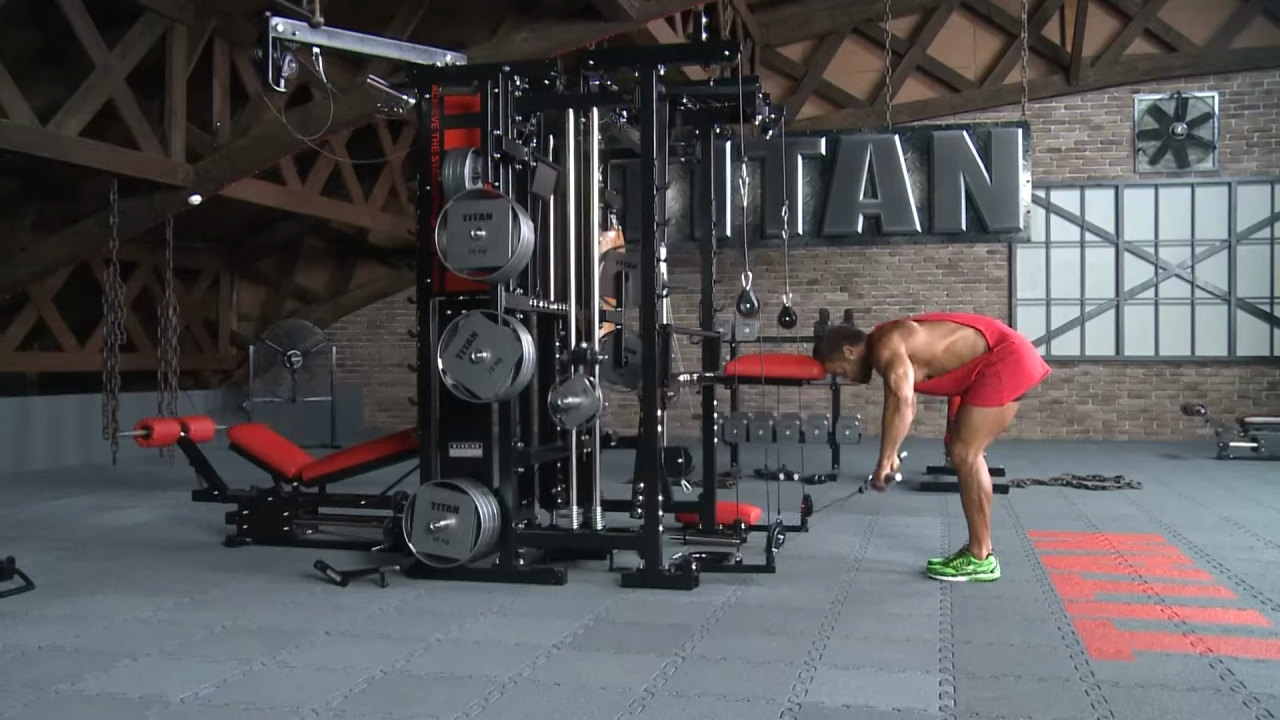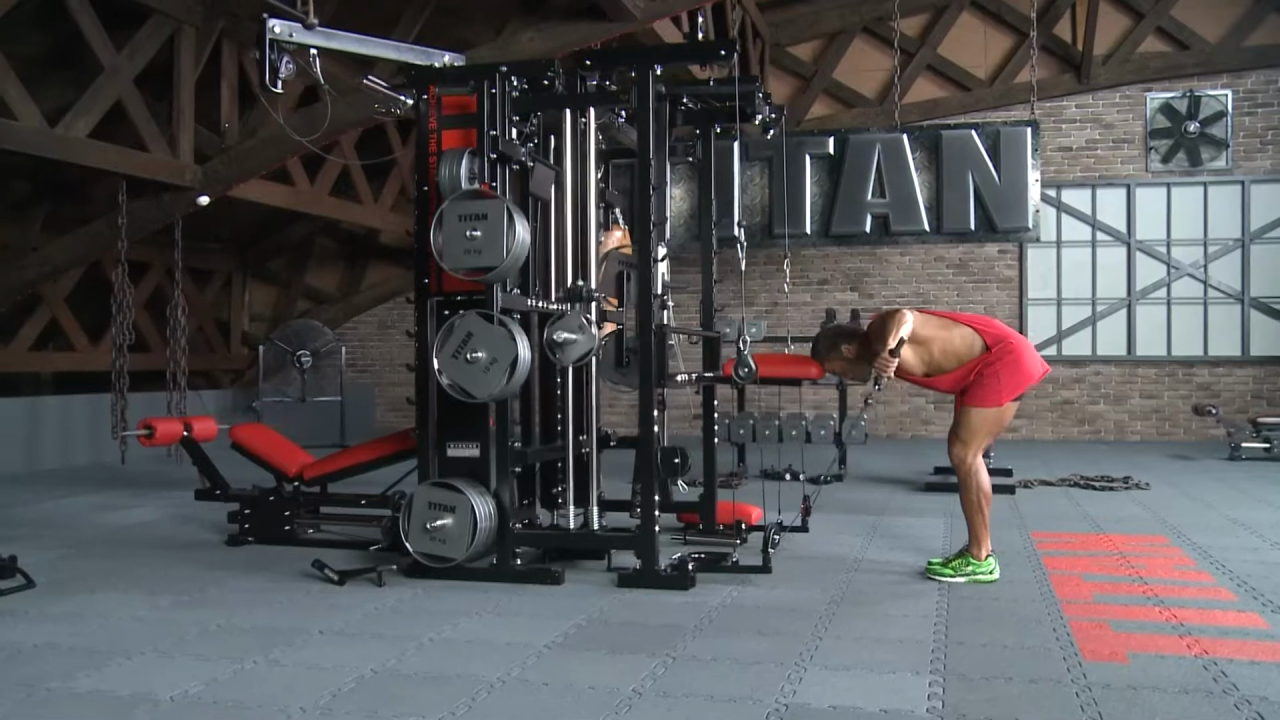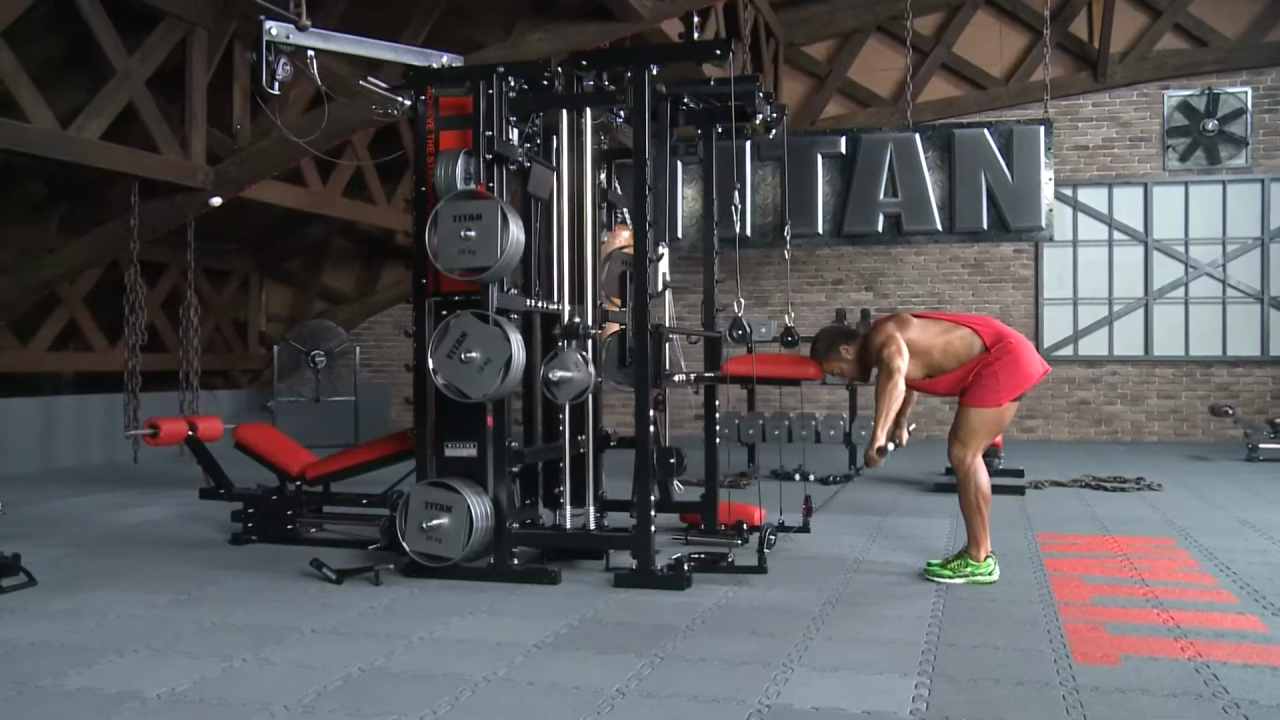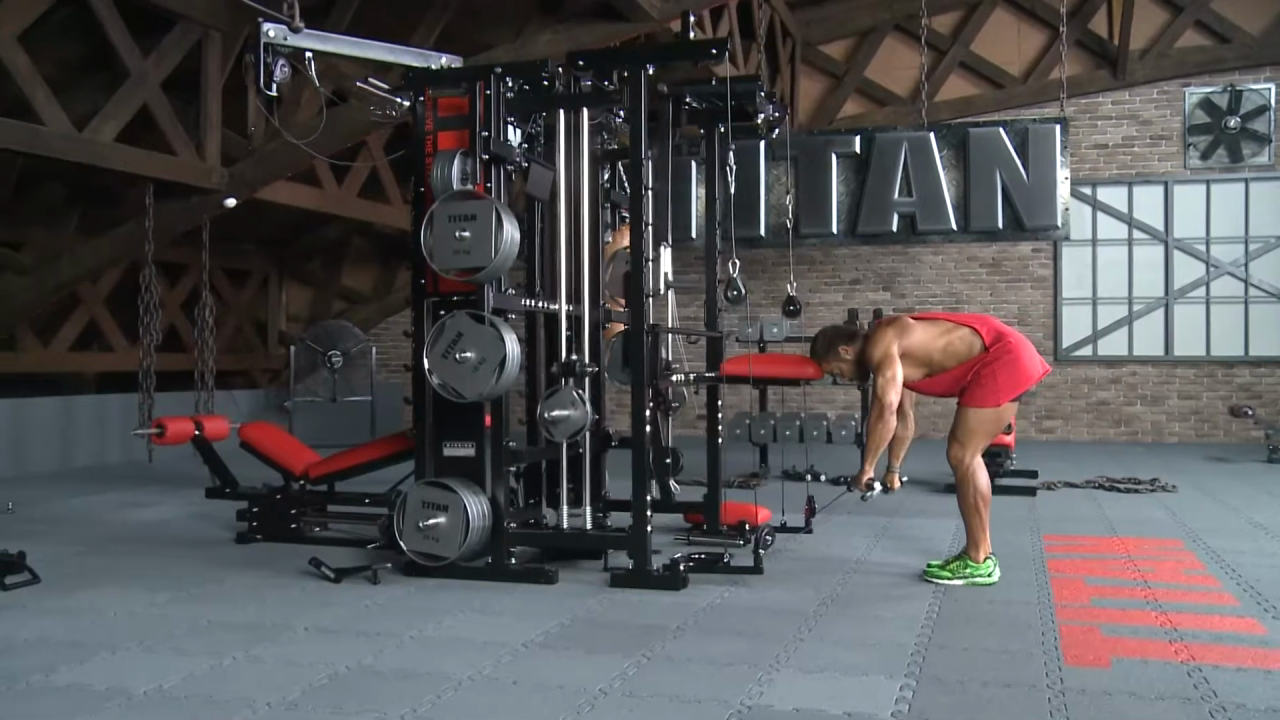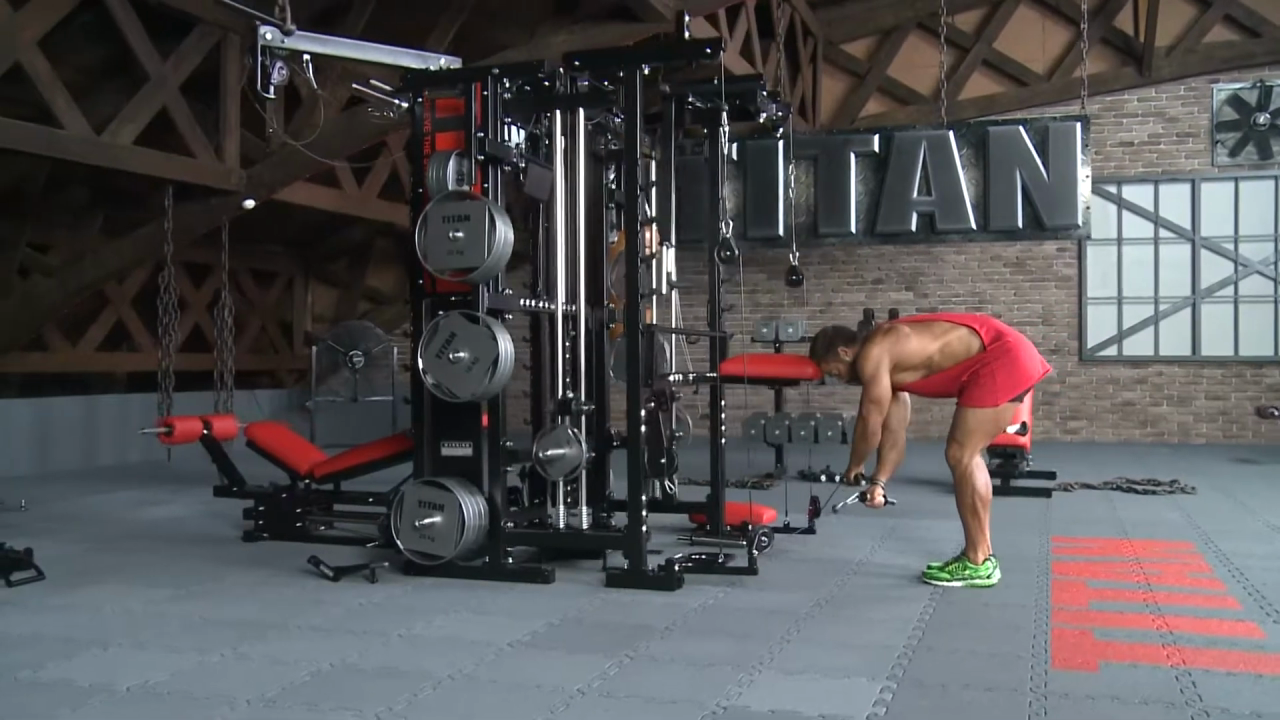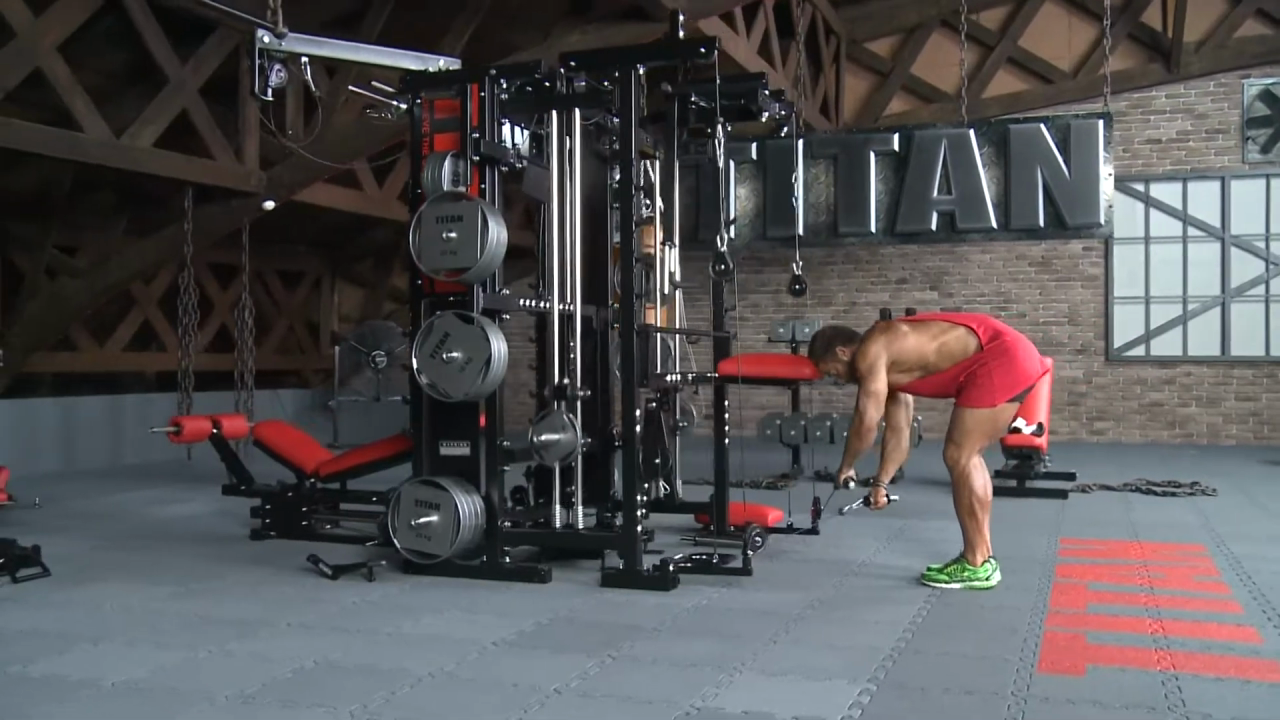
dt=0.5s
person 1, frame 1
left shoulder: (884, 347)
right shoulder: (889, 343)
left elbow: (901, 402)
right elbow: (903, 397)
left wrist: (884, 463)
right wrist: (893, 454)
left hip: (1005, 361)
right hip: (1005, 358)
left knee: (965, 455)
right knee: (966, 453)
left ankle: (981, 559)
right ankle: (979, 550)
person 1, frame 2
left shoulder: (879, 332)
right shoulder: (881, 337)
left elbow: (901, 316)
left wrist: (886, 351)
left hip: (1004, 361)
right hip: (1003, 357)
left knee: (964, 456)
right knee: (965, 453)
left ankle: (980, 560)
right ankle: (979, 551)
person 1, frame 3
left shoulder: (879, 339)
right shoulder: (887, 341)
left elbow: (895, 372)
right elbow: (905, 376)
left wrist: (878, 437)
right wrist: (900, 424)
left hip: (1002, 360)
right hip: (1005, 356)
left knee: (963, 456)
right knee: (966, 454)
left ankle: (979, 561)
right ankle: (979, 552)
person 1, frame 4
left shoulder: (879, 346)
right shoulder: (892, 357)
left elbow: (885, 409)
right elbow: (903, 415)
left wrist: (867, 468)
right wrist: (893, 468)
left hip: (1003, 360)
right hip: (1006, 356)
left knee: (962, 456)
right knee: (966, 455)
left ankle: (979, 563)
right ankle: (980, 554)
person 1, frame 5
left shoulder: (873, 355)
right shoulder: (889, 363)
left elbow: (870, 425)
right elbow: (893, 431)
left wrist: (855, 467)
right wrist: (878, 483)
left hip: (1001, 359)
right hip: (1008, 355)
left knee: (961, 456)
right knee: (967, 455)
left ankle: (978, 564)
right ankle: (980, 555)
person 1, frame 6
left shoulder: (870, 352)
right shoulder: (887, 362)
left elbow: (867, 419)
right elbow: (897, 429)
left wrist: (846, 468)
right wrist: (881, 483)
left hip: (1001, 360)
right hip: (1008, 356)
left knee: (959, 457)
right knee: (967, 457)
left ankle: (977, 566)
right ankle: (982, 558)
